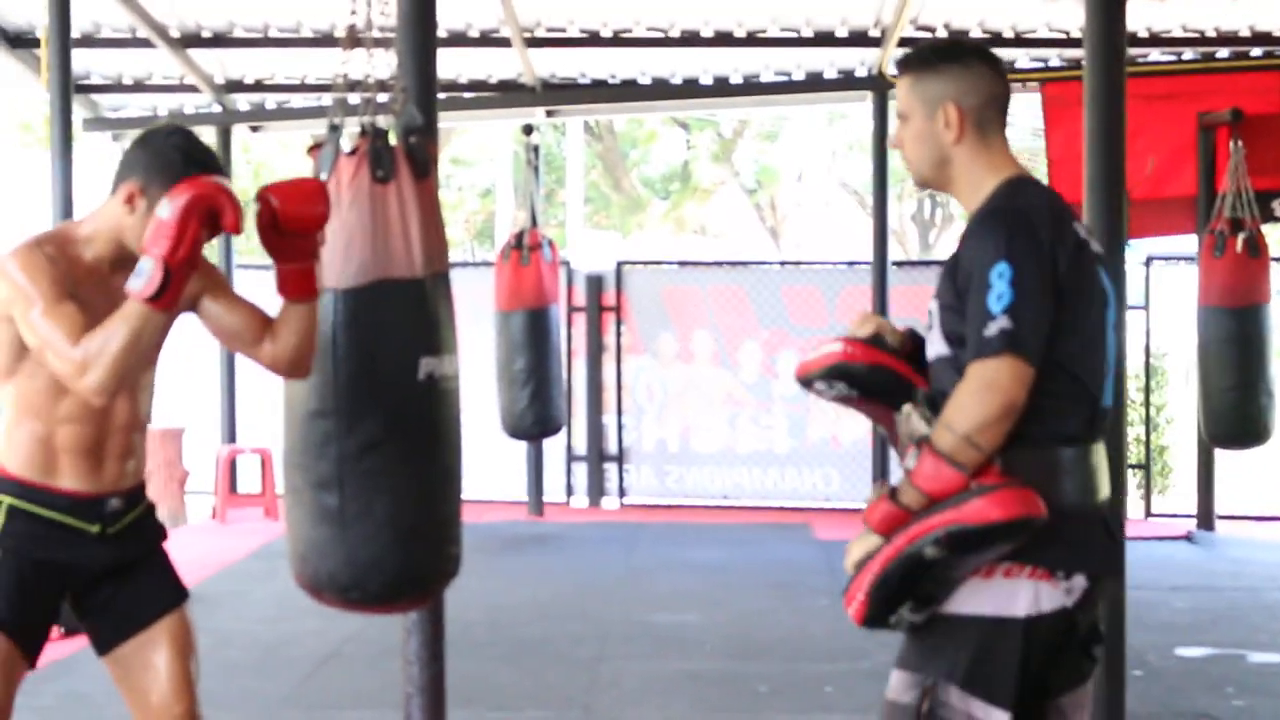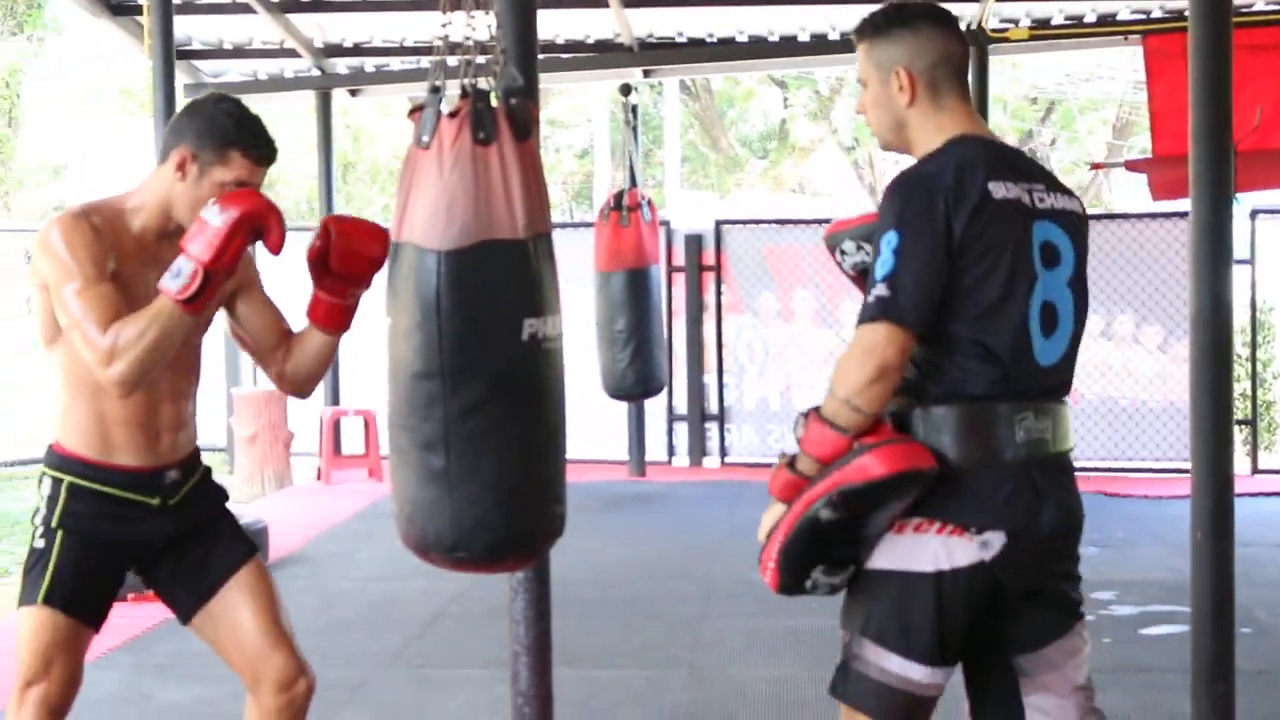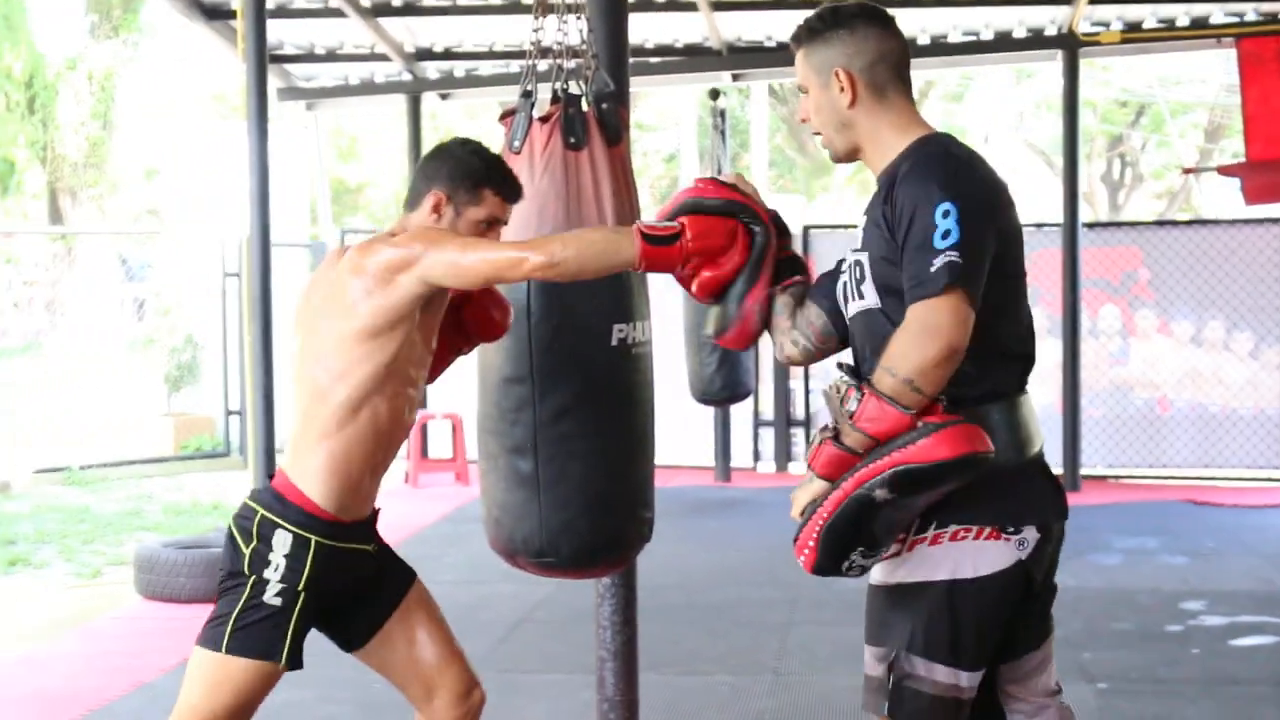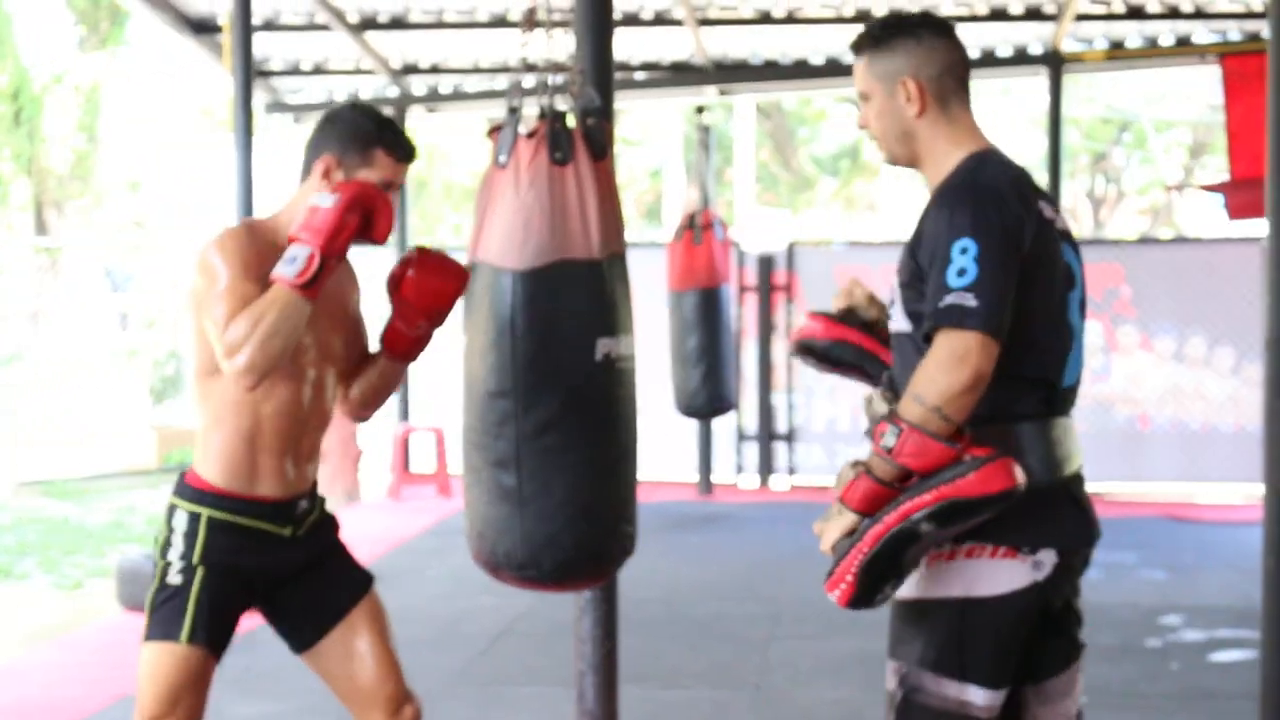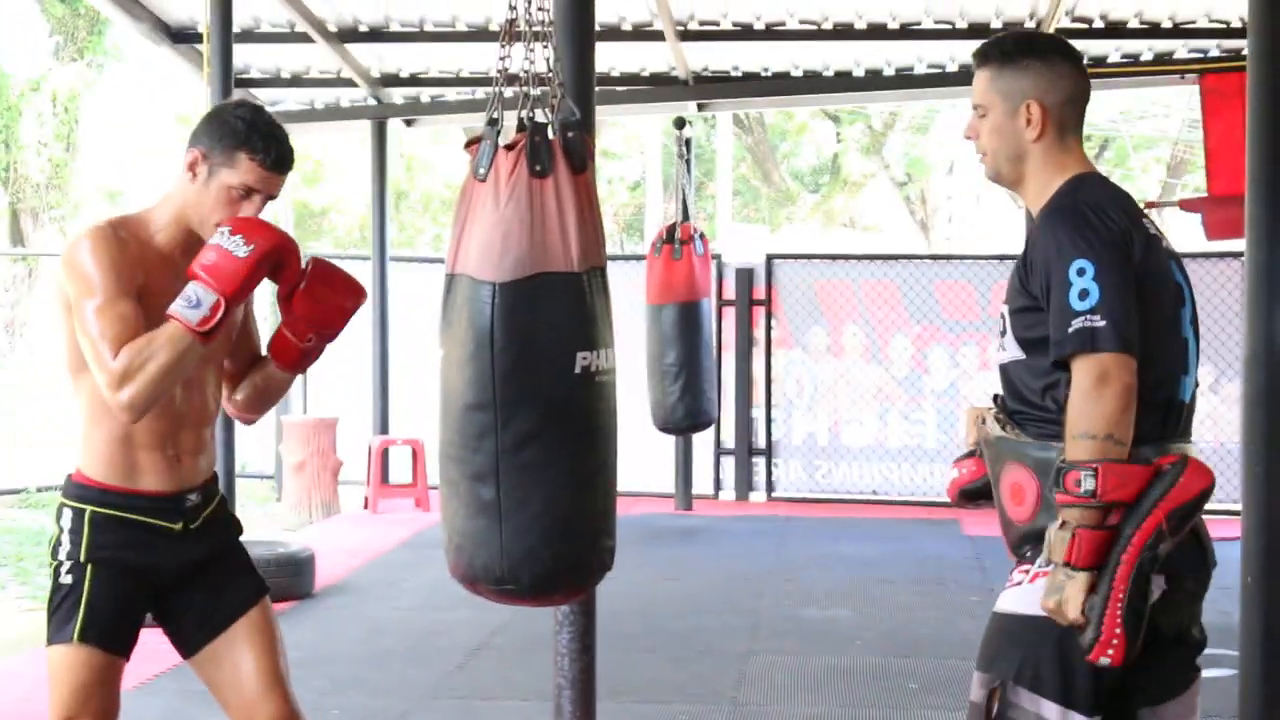
dt=0.4s
person 1, frame 1
left shoulder: (1006, 227)
right shoulder: (1051, 222)
left elbow: (997, 389)
right wrist: (905, 358)
left hip: (1012, 541)
right hip: (1064, 532)
person 1, frame 2
left shoulder: (925, 190)
right shoulder: (1053, 195)
left elbow: (878, 357)
left wrist: (799, 483)
left hip: (950, 497)
right hip: (1040, 488)
person 1, frame 3
left shoulder: (932, 177)
right shoulder: (909, 183)
left elbow: (939, 328)
right elbow: (828, 327)
left hip: (954, 503)
right hip: (997, 493)
person 1, frame 4
left shoulder: (969, 200)
right shoulder: (1020, 196)
left elbow: (962, 364)
left wrist: (865, 493)
right wrist: (885, 335)
left hip: (983, 523)
right hip: (1038, 511)
person 1, frame 5
left shoulder: (1071, 225)
right shoulder: (1116, 217)
left elbow: (1104, 378)
left wrist: (1075, 551)
right wrist: (1007, 421)
left hip: (1099, 544)
right hip: (1156, 540)
person 2, frame 1
left shoulder: (185, 270)
left elbow: (290, 356)
right elbow: (96, 379)
left wrist: (296, 258)
right wrist: (161, 268)
left hip: (123, 525)
person 2, frame 2
left shoulder: (229, 247)
right shoulder: (75, 235)
left elbow: (293, 375)
right elbow: (116, 369)
left wrist: (339, 290)
right wrist: (201, 265)
left hip: (186, 496)
right hip: (89, 499)
person 2, frame 3
left shoulder: (367, 267)
right shoulder: (399, 255)
right elbow: (539, 260)
left wrist: (446, 342)
right wrist: (676, 239)
left hip: (343, 540)
right hip: (292, 541)
person 2, frame 4
left shoulder: (340, 273)
right shoulder: (237, 250)
left elbow: (355, 403)
right elbow: (242, 368)
left wrist: (411, 325)
right wrist: (311, 252)
left hip: (300, 526)
right hip: (214, 527)
person 2, frame 5
left shoulder: (235, 261)
right shoulder: (103, 251)
right elbow: (126, 394)
left wrist: (303, 337)
right wrist: (213, 289)
left hip: (202, 522)
right hip: (108, 528)
